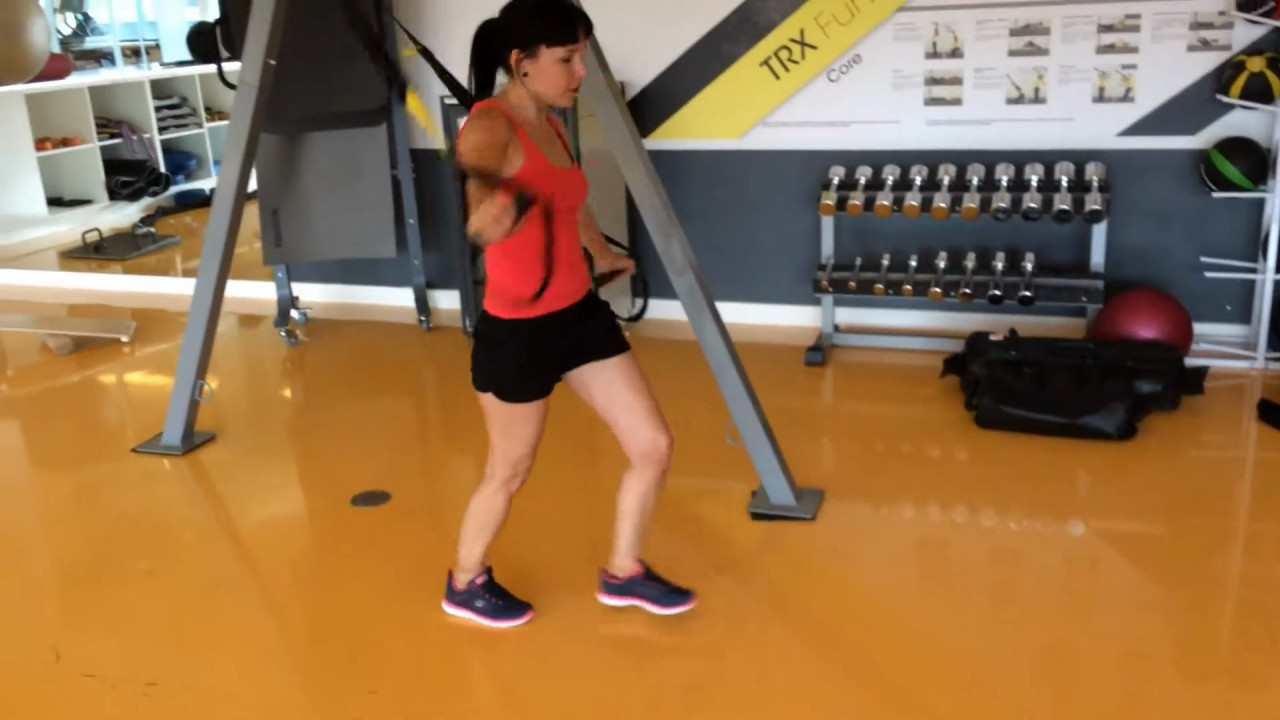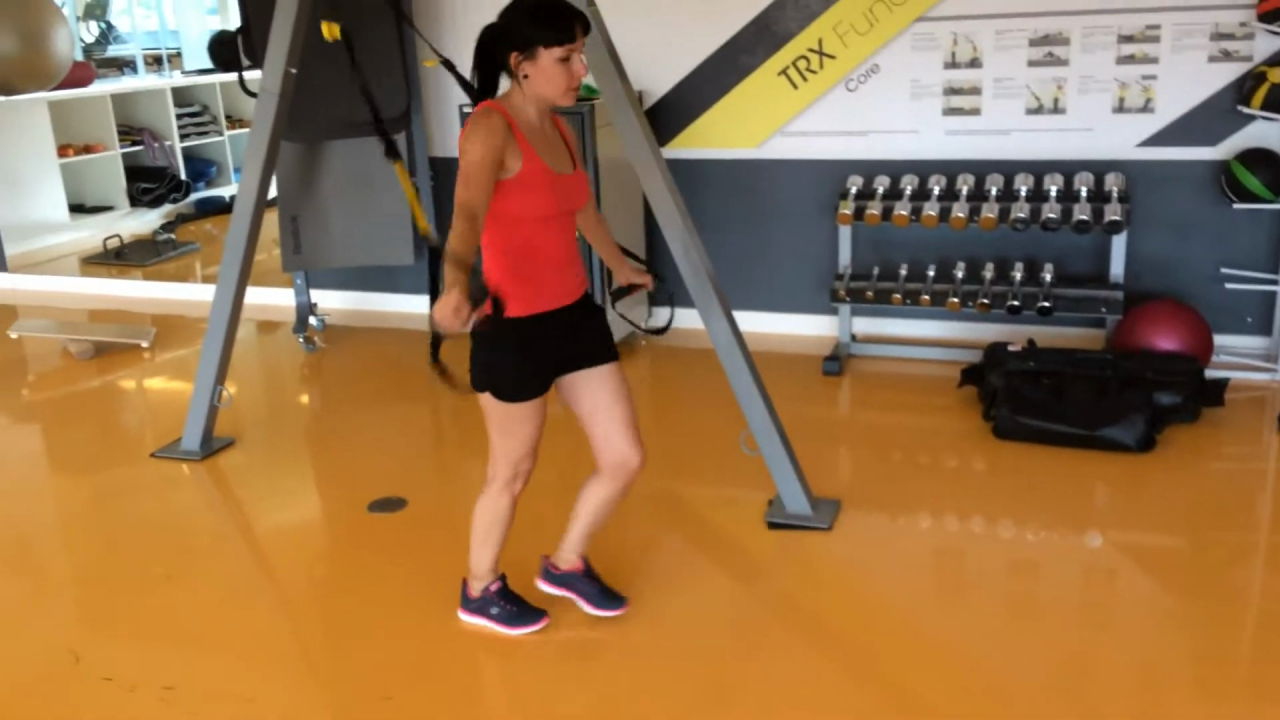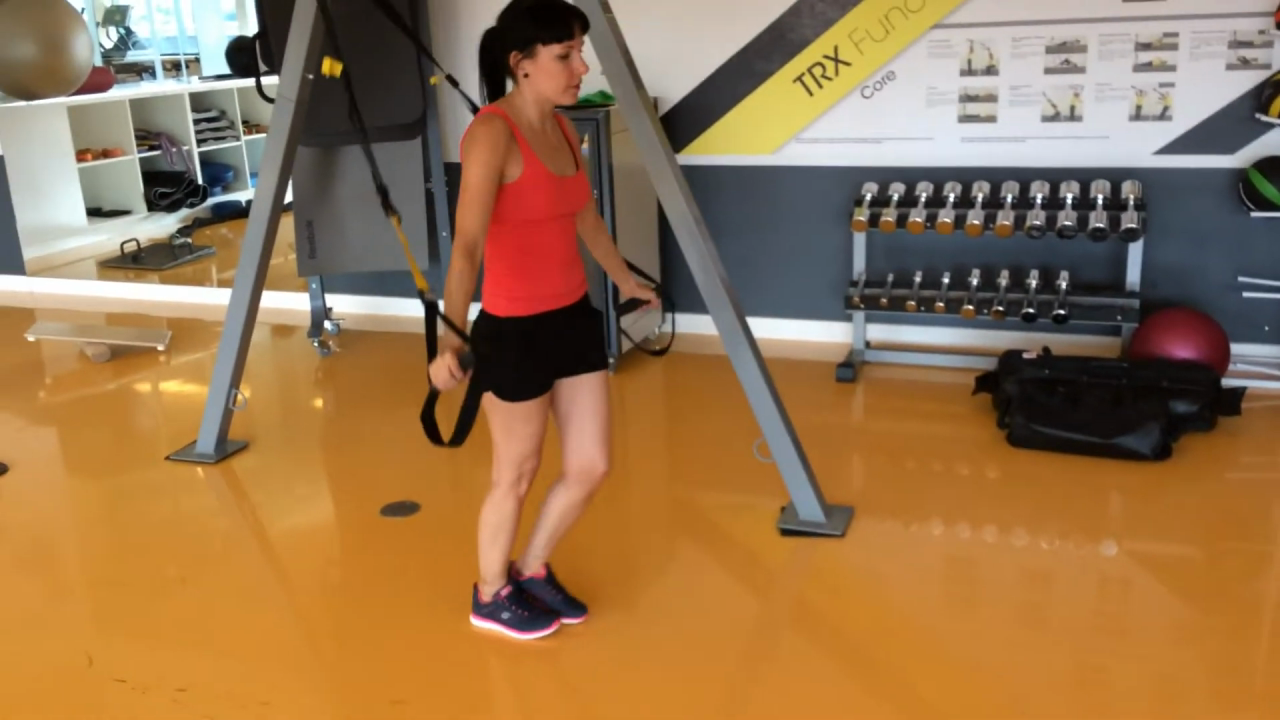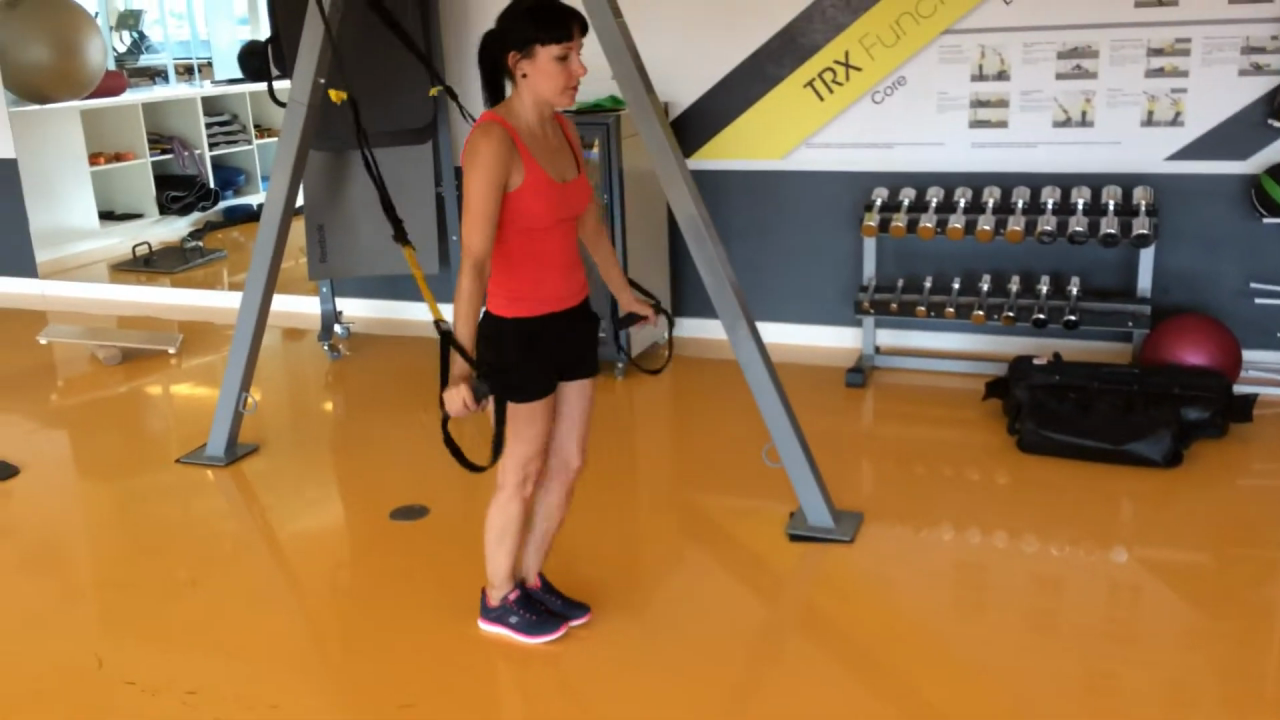
dt=0.1s
person 1, frame 1
left shoulder: (549, 126)
right shoulder: (489, 128)
right elbow: (477, 179)
left wrist: (602, 252)
right wrist: (490, 203)
left hip: (580, 315)
right hip: (517, 331)
left knee: (654, 445)
right knee: (509, 473)
left ankle: (624, 571)
right ankle: (466, 584)
person 1, frame 2
left shoulder: (556, 126)
right shoulder: (490, 129)
right elbow: (467, 213)
left wrist: (621, 264)
right wrist: (456, 278)
left hip: (576, 317)
right hip: (514, 331)
left knee: (624, 459)
right knee: (511, 475)
left ankle: (567, 565)
right ankle: (480, 592)
person 1, frame 3
left shoulder: (562, 127)
right shoulder: (492, 134)
right elbow: (468, 239)
left wrist: (624, 278)
right wrist: (450, 335)
left hip: (574, 318)
right hip: (514, 331)
left knee: (590, 469)
right knee: (515, 476)
left ankle: (531, 572)
right ankle: (491, 596)
person 1, frame 4
left shoulder: (562, 129)
right shoulder: (493, 141)
right elbow: (475, 258)
left wrist: (624, 292)
right wrist: (461, 365)
left hip: (572, 322)
right hip: (518, 333)
left knee: (564, 469)
right knee: (520, 478)
left ankle: (530, 581)
right ankle: (498, 600)
